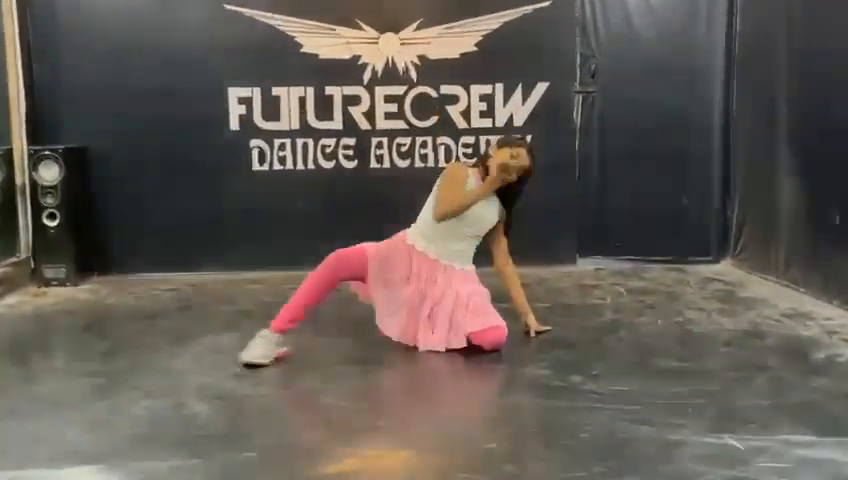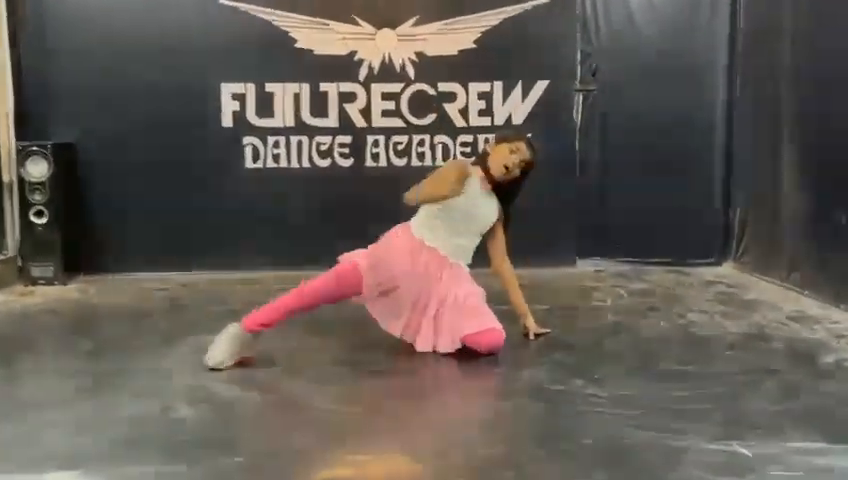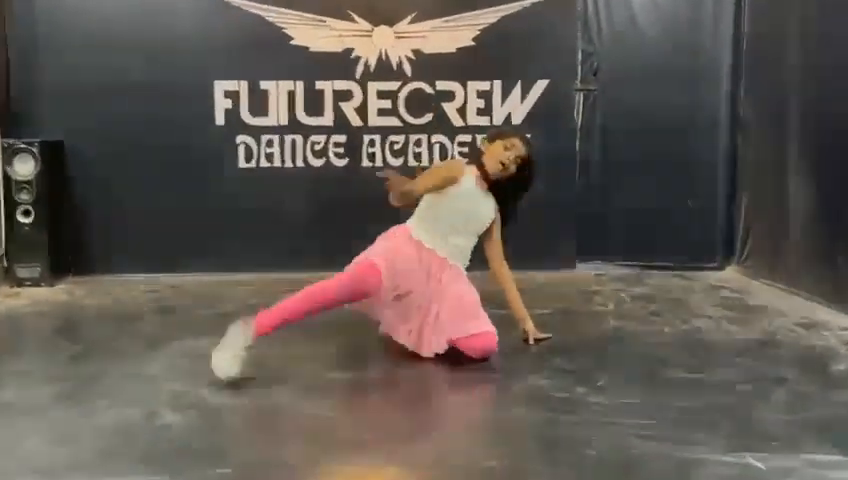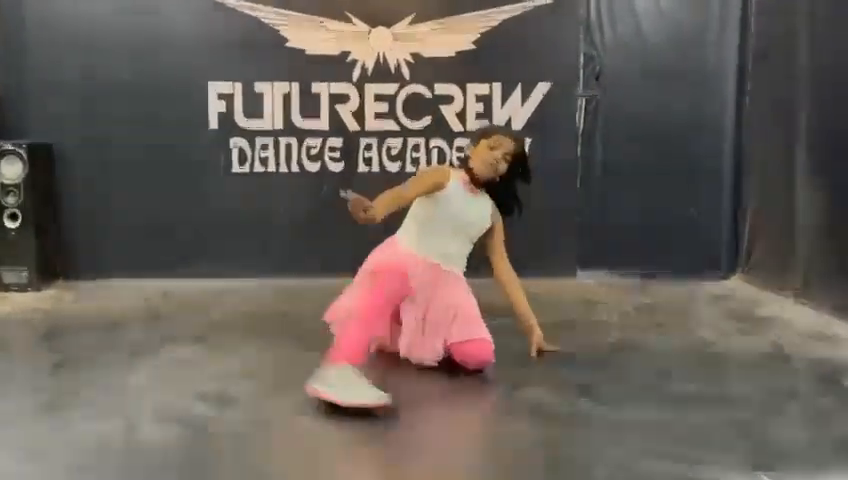
dt=0.1s
person 1, frame 1
left shoulder: (499, 209)
right shoulder: (458, 173)
left elbow: (503, 263)
right elbow: (441, 212)
left wrist: (527, 315)
right wrist: (484, 189)
left hip: (454, 276)
right hip: (411, 254)
left knee: (495, 337)
right knee: (342, 261)
left ankle: (439, 321)
right ankle: (274, 335)
person 1, frame 2
left shoulder: (496, 208)
right shoulder: (461, 170)
left elbow: (501, 262)
right elbow: (413, 198)
left wrist: (526, 317)
right wrist: (461, 184)
left hip: (449, 274)
right hip: (408, 250)
left knee: (490, 341)
right knee: (341, 281)
left ankle: (425, 321)
right ankle: (245, 331)
person 1, frame 3
left shoulder: (494, 209)
right shoulder: (456, 171)
left elbow: (499, 265)
right elbow: (411, 190)
left wrist: (525, 320)
right wrist: (404, 193)
left hip: (446, 275)
right hip: (412, 250)
left knee: (483, 347)
right knee: (362, 282)
right ankle: (249, 330)
person 1, frame 4
left shoulder: (490, 212)
right shoulder: (441, 176)
left elbow: (503, 270)
right elbow: (397, 195)
left wrist: (532, 328)
right wrist: (372, 211)
left hip: (446, 280)
right hip: (402, 259)
left knee: (478, 357)
right knee: (395, 279)
right ankle: (339, 370)
